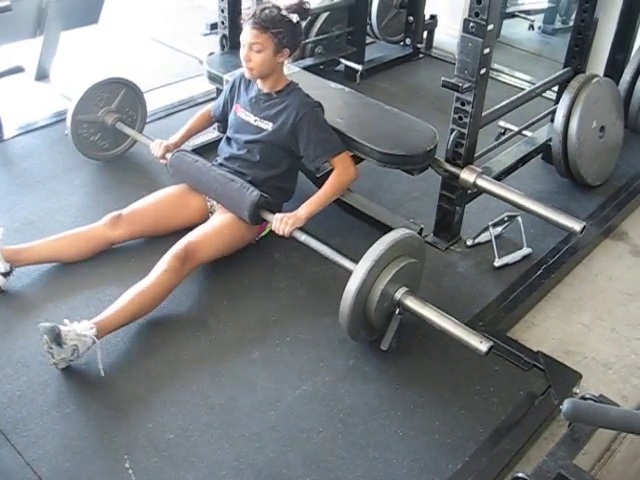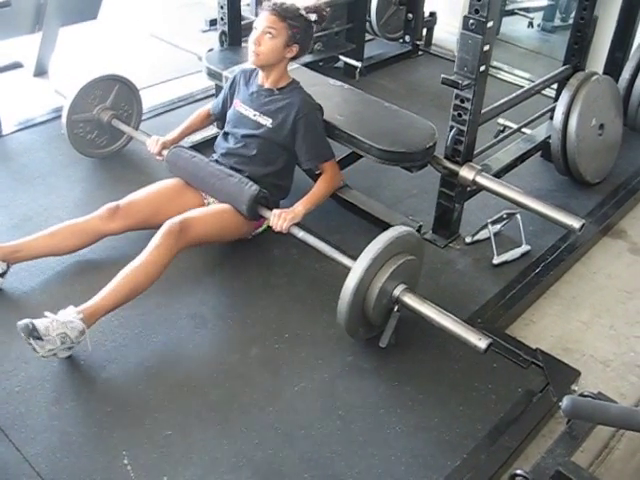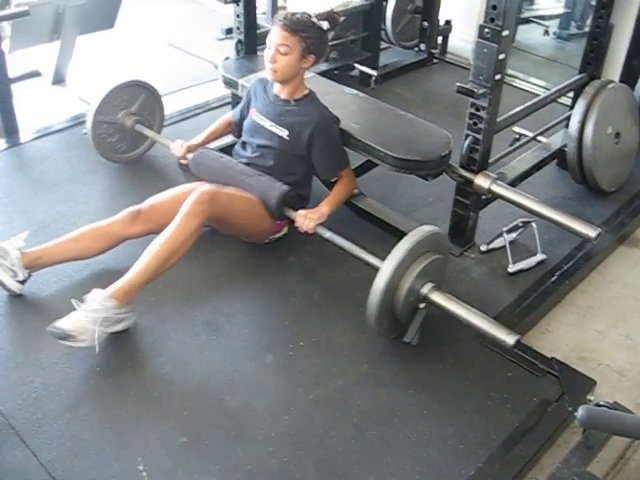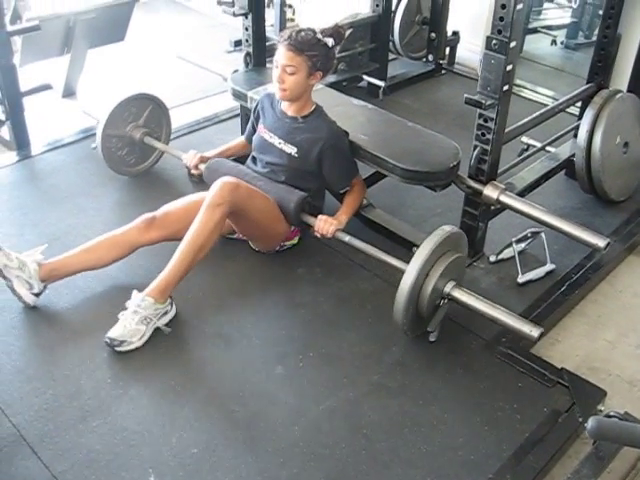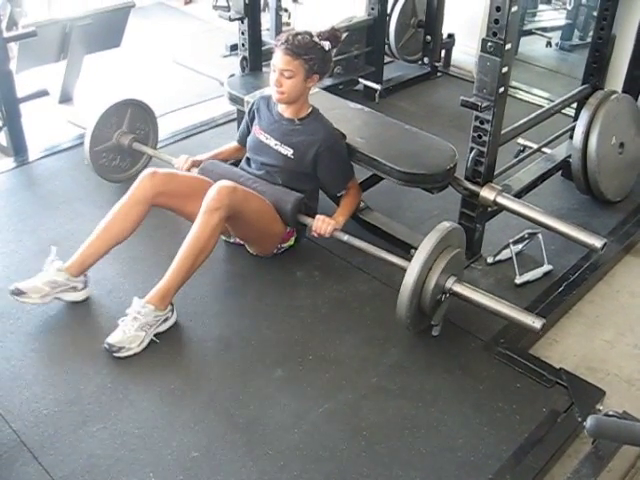
dt=0.3s
person 1, frame 1
left shoulder: (301, 110)
right shoulder: (241, 83)
left elbow: (346, 169)
right elbow: (210, 113)
left wrist: (301, 214)
right wrist: (174, 142)
left knee: (180, 256)
right knee: (117, 223)
left ankle: (86, 333)
person 1, frame 2
left shoulder: (300, 107)
right shoulder: (243, 79)
left elbow: (332, 173)
right elbow: (211, 112)
left wrist: (296, 211)
right wrist: (171, 138)
left knee: (176, 229)
right knee: (114, 213)
left ankle: (77, 323)
person 1, frame 3
left shoulder: (316, 120)
right shoulder: (260, 88)
left elbow: (346, 179)
left wrist: (319, 212)
right wrist: (194, 144)
left hip: (268, 212)
right hip: (227, 184)
left knee: (204, 199)
right knee: (135, 217)
left ankle: (111, 304)
person 1, frame 4
left shoulder: (326, 135)
right shoulder: (266, 103)
left elbow: (356, 186)
left wrist: (338, 219)
right wrist: (207, 156)
left hip: (280, 224)
right hip: (237, 206)
left knee: (226, 188)
right knee: (149, 226)
left ankle: (155, 301)
right ankle: (38, 274)
person 1, frame 5
left shoulder: (322, 137)
right shoulder: (262, 105)
left elbow: (352, 190)
left wrist: (335, 220)
right wrist: (200, 159)
left hip: (276, 227)
right hip: (234, 207)
left knee: (223, 193)
right knee: (152, 180)
left ankle: (156, 307)
right ankle: (68, 275)
